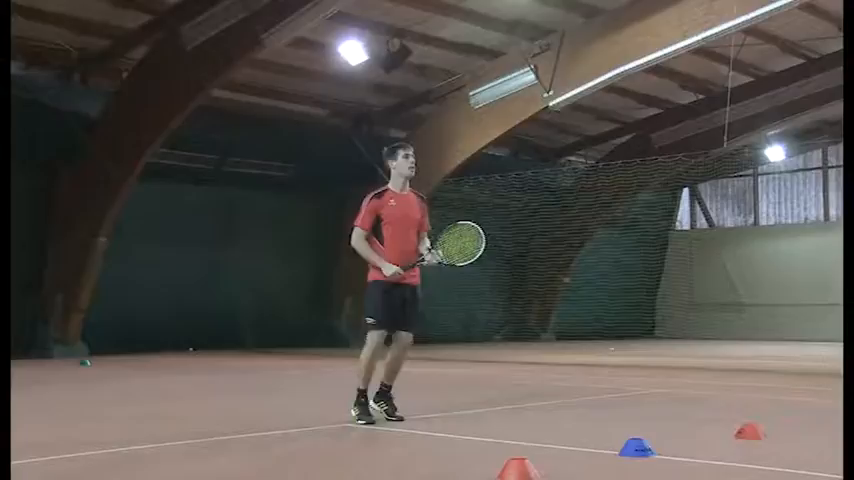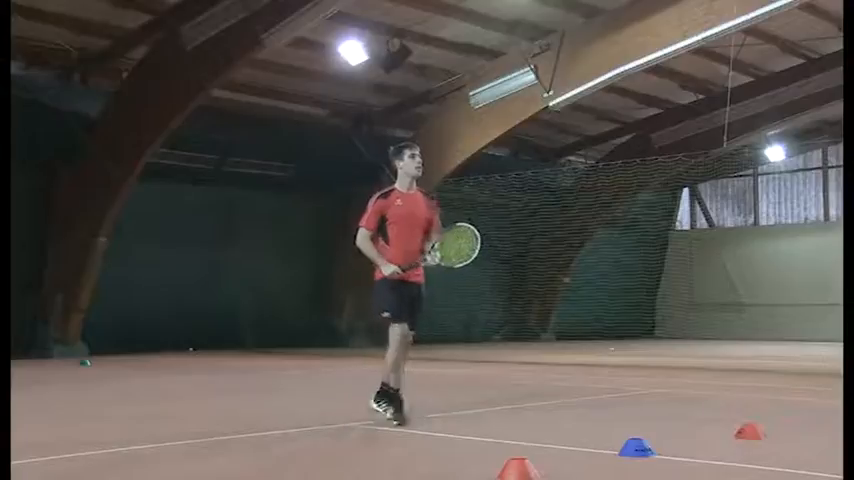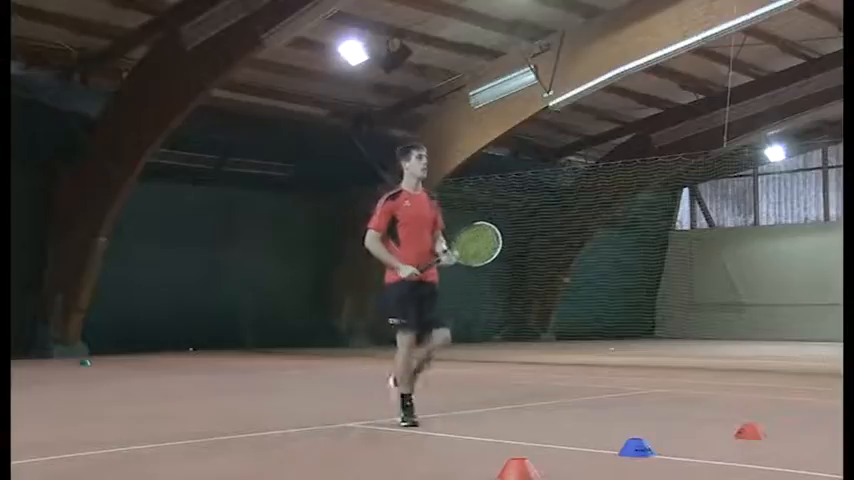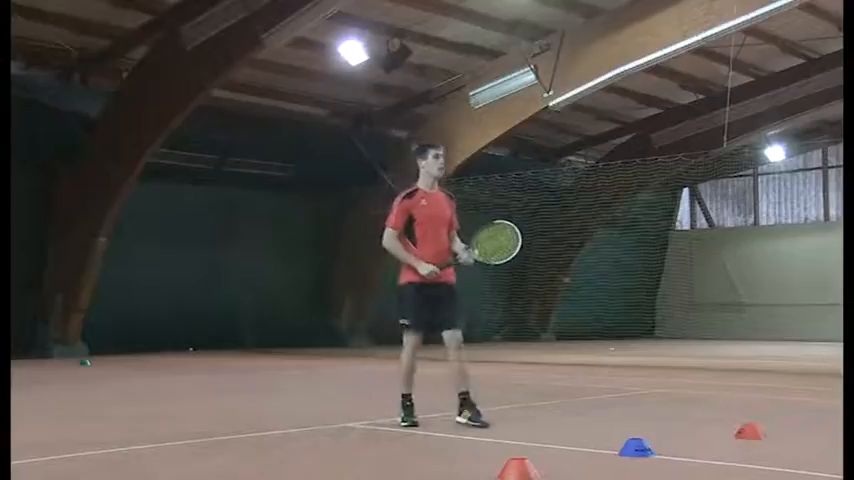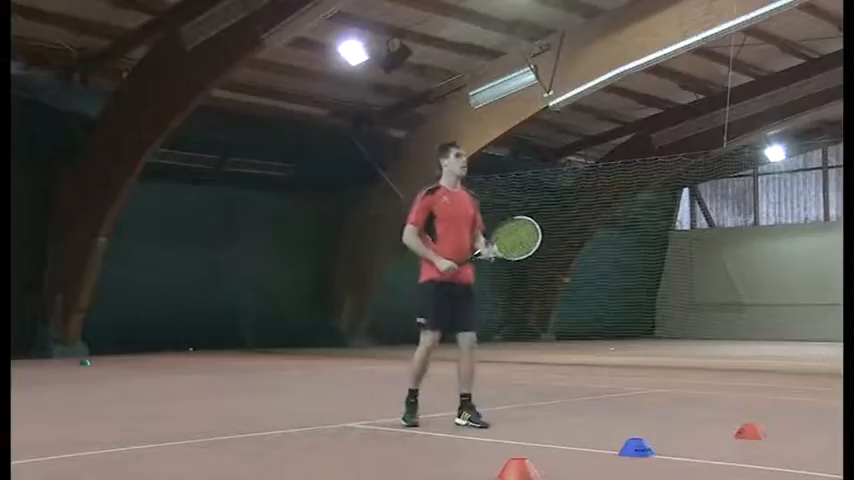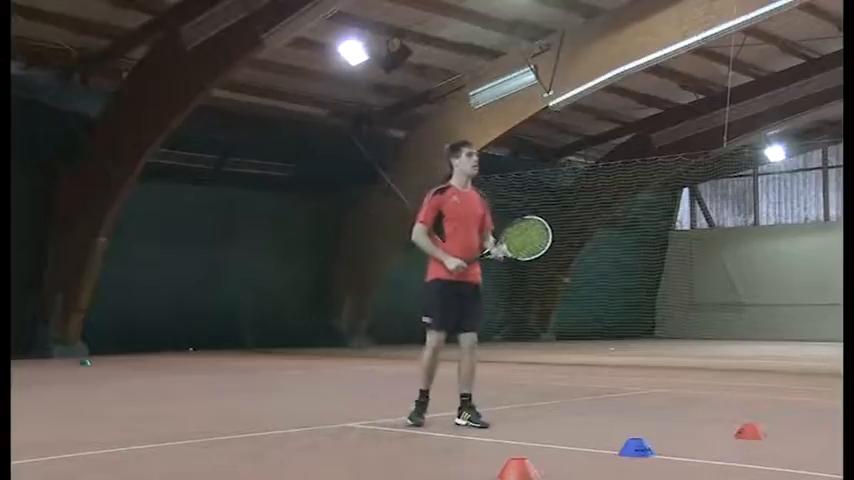
dt=0.3s
person 1, frame 1
left shoulder: (419, 201)
right shoulder: (376, 199)
right elbow: (357, 239)
left wrist: (428, 252)
right wrist: (384, 265)
left hip: (410, 282)
right hip: (382, 281)
left knee: (404, 341)
right knee: (375, 340)
left ankle: (383, 395)
right ankle: (361, 401)
person 1, frame 2
left shoulder: (427, 201)
right shoulder: (383, 199)
left elbow: (433, 236)
right elbow: (362, 238)
left wrist: (430, 253)
right wrist: (383, 264)
left hip: (415, 280)
right hip: (389, 279)
left knee: (406, 340)
right knee: (399, 334)
left ankle: (383, 395)
right ankle: (395, 398)
person 1, frame 3
left shoulder: (431, 201)
right shoulder: (391, 201)
right elbow: (371, 241)
left wrist: (443, 252)
right wrist: (400, 266)
left hip: (428, 281)
right hip: (400, 282)
left knee: (441, 337)
right knee: (405, 341)
left ankle: (403, 379)
right ankle: (406, 405)
person 1, frame 4
left shoulder: (448, 200)
right shoulder: (407, 199)
right elbow: (388, 240)
left wrist: (462, 251)
right wrist: (419, 265)
left hip: (445, 282)
right hip: (415, 282)
left knee: (455, 341)
right knee: (412, 343)
left ankle: (465, 406)
right ankle: (407, 405)
person 1, frame 5
left shoulder: (470, 199)
right shoulder: (429, 196)
right elbow: (408, 236)
left wrist: (484, 248)
right wrist: (438, 260)
left hip: (464, 281)
right hip: (435, 280)
left knee: (468, 343)
right knee: (429, 341)
left ankle: (465, 407)
right ankle: (411, 401)
person 1, frame 6
left shoulder: (480, 200)
right shoulder: (439, 195)
right elbow: (418, 235)
left wrist: (493, 248)
right wrist: (447, 258)
left hip: (471, 280)
right hip: (443, 279)
left knee: (469, 343)
right knee: (435, 342)
left ankle: (465, 407)
right ankle: (421, 401)
